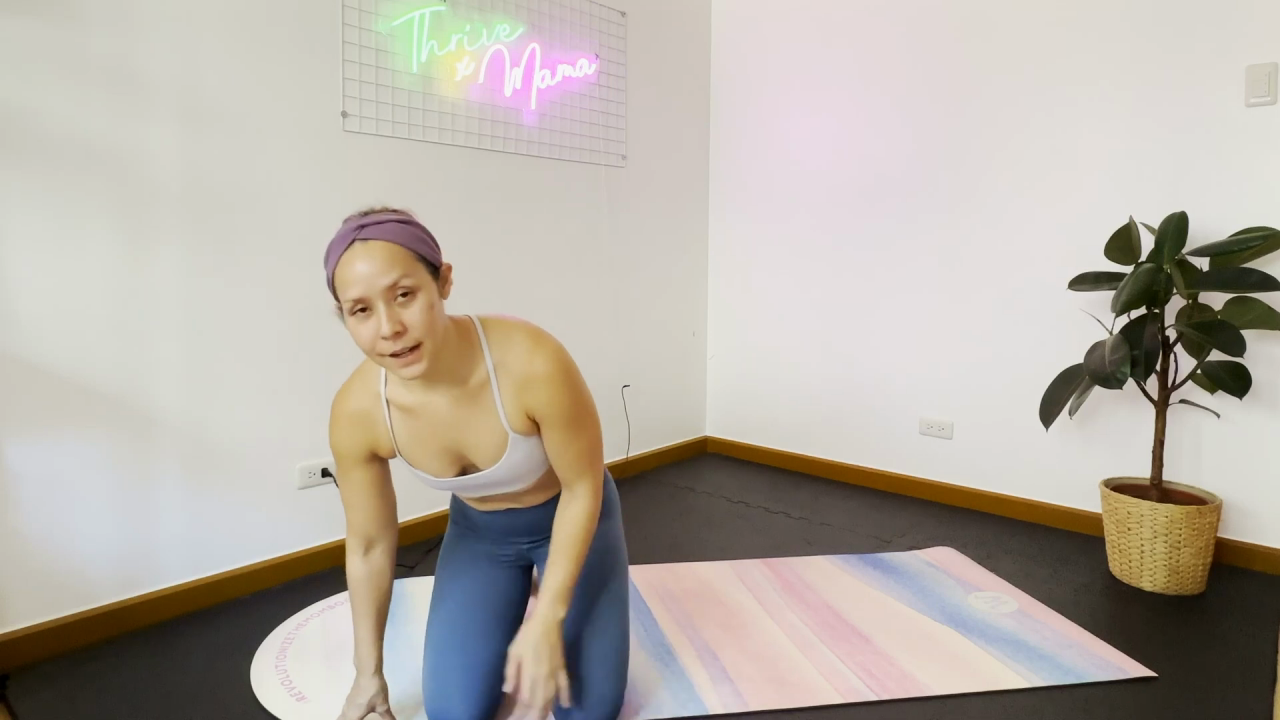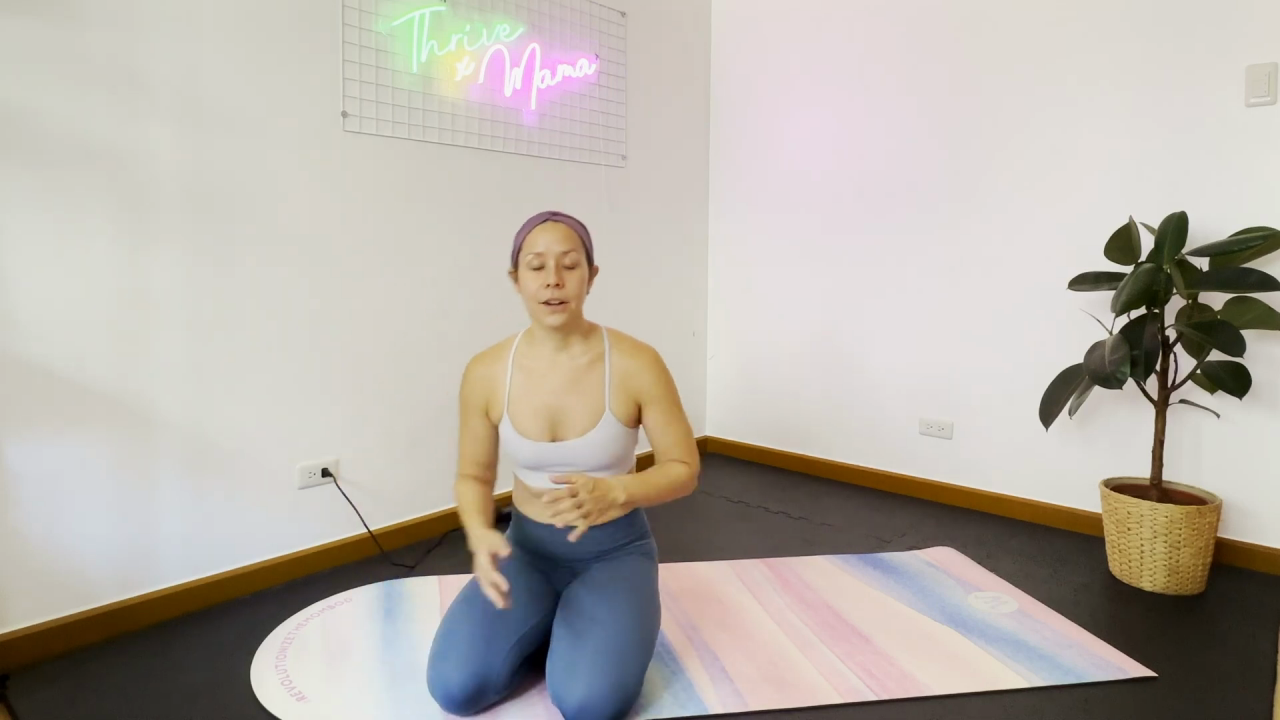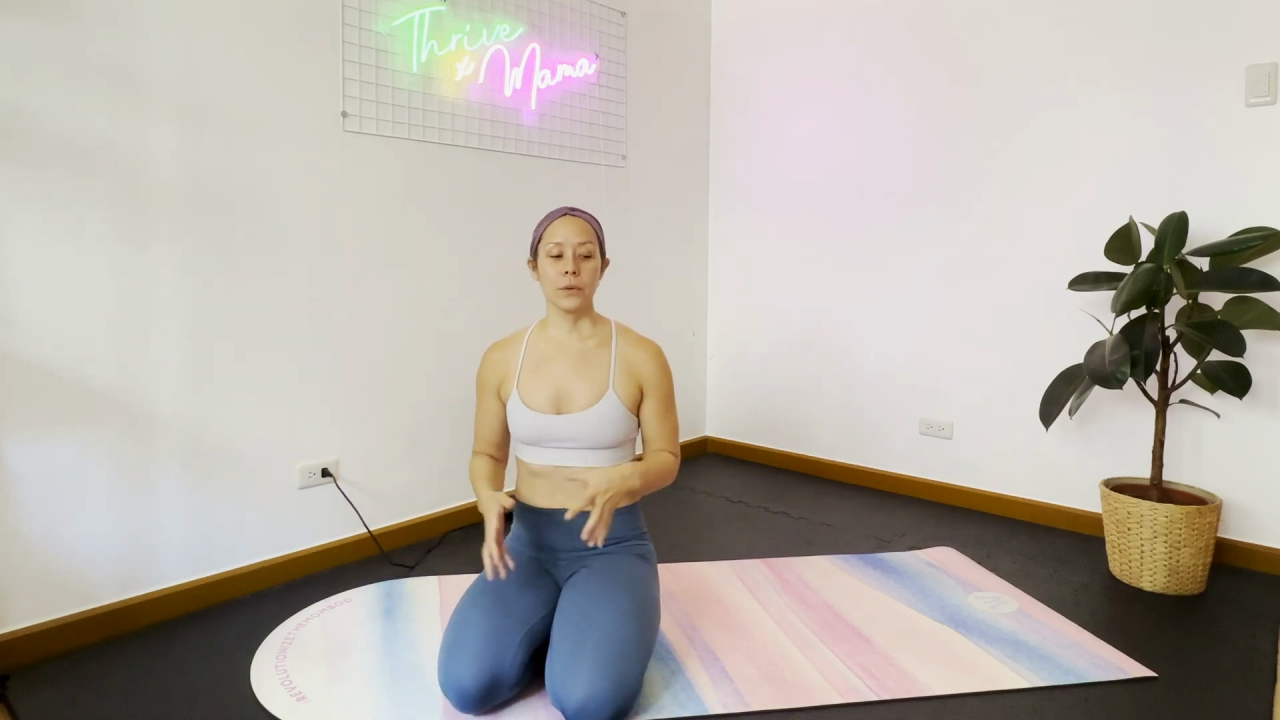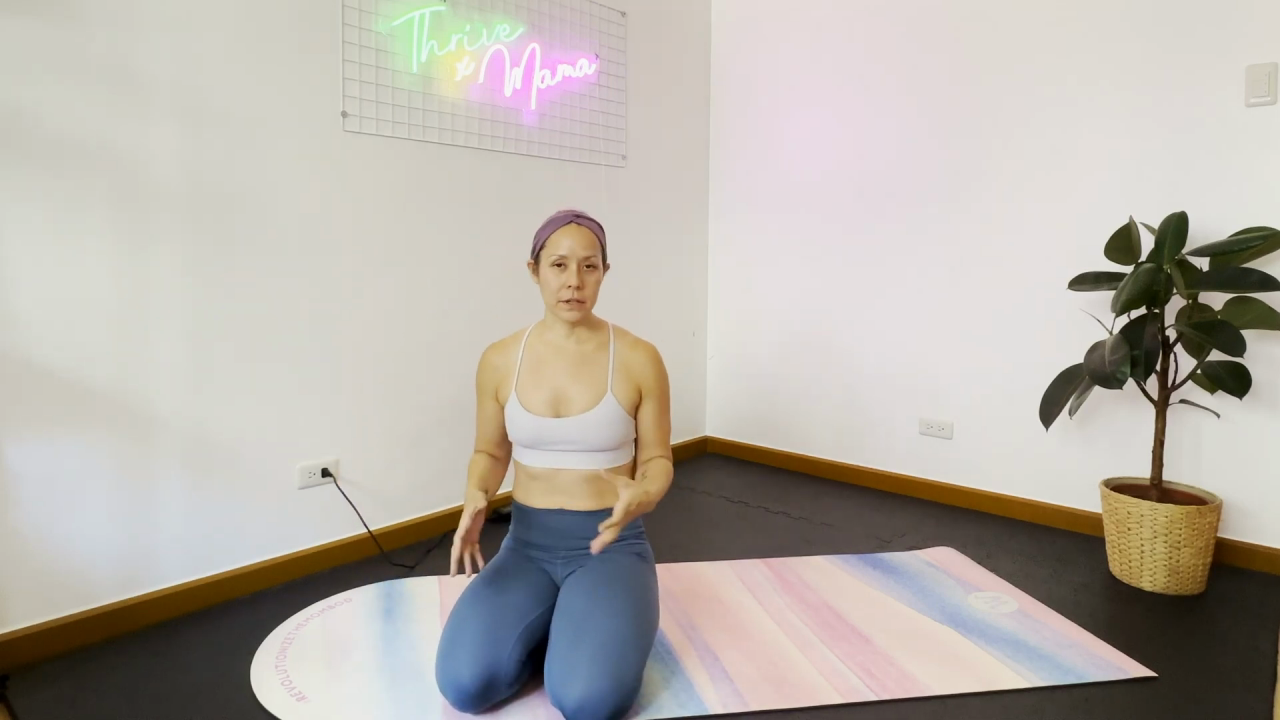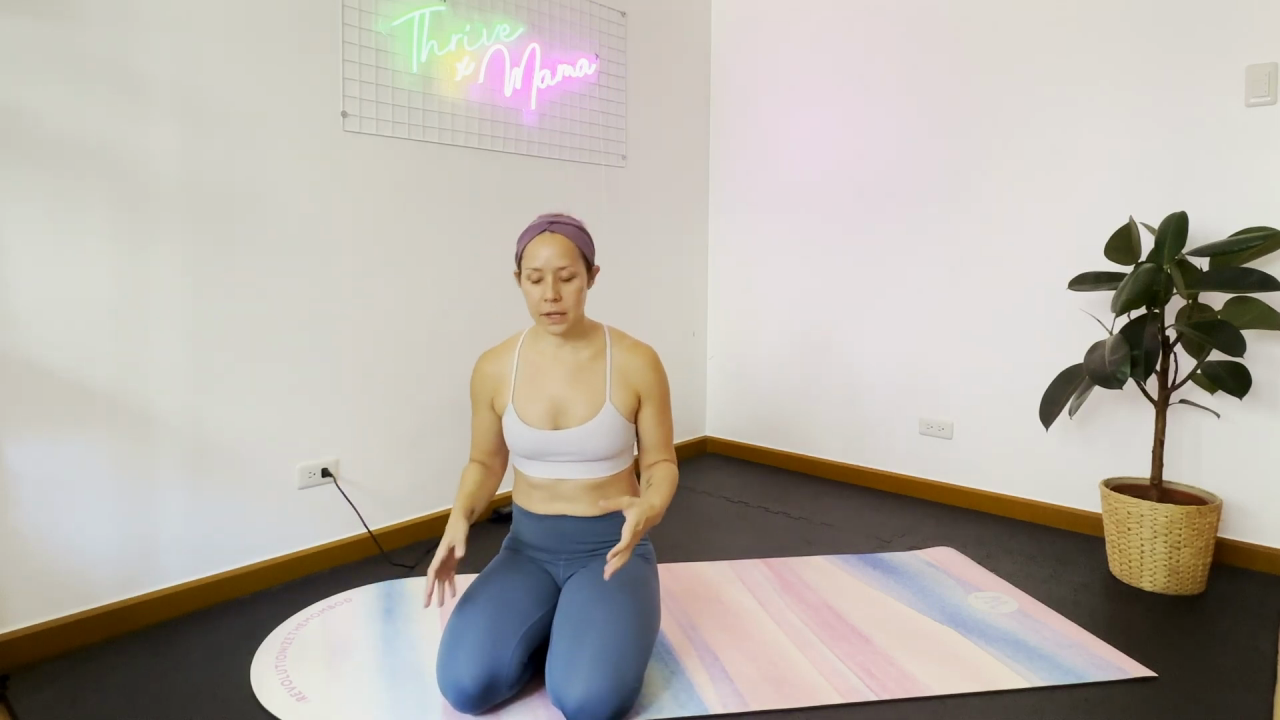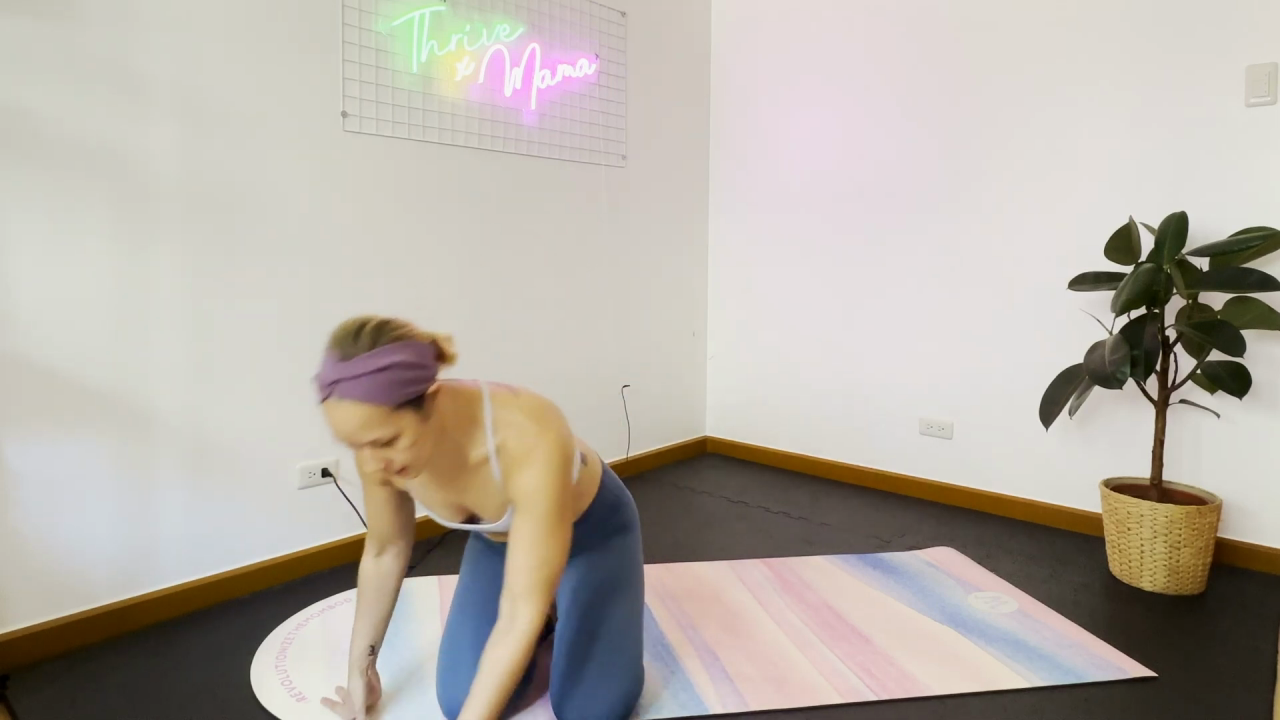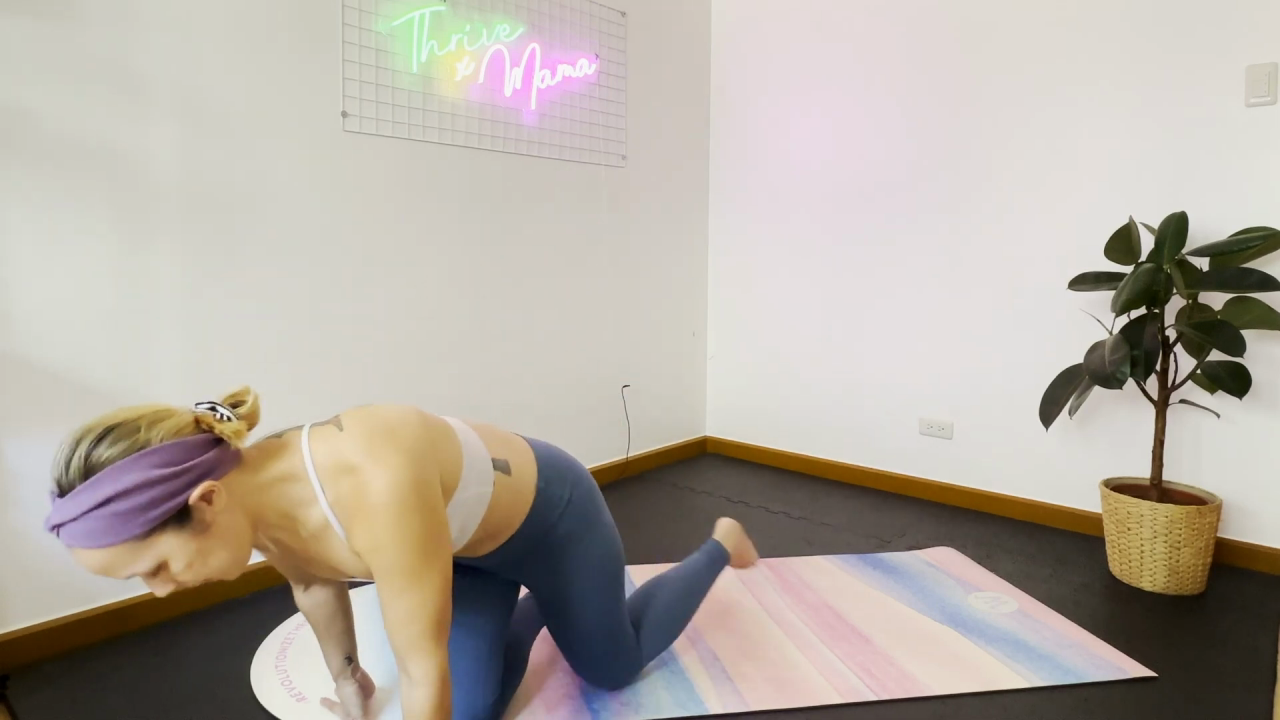
dt=0.7s
person 1, frame 1
left shoulder: (533, 361)
right shoulder: (356, 411)
left elbow: (584, 487)
right elbow: (369, 547)
left wrist: (546, 623)
right wrist: (368, 675)
left hip: (573, 513)
right hip: (477, 531)
left ankle: (543, 617)
right ankle: (505, 622)
person 1, frame 2
left shoulder: (636, 363)
right shoulder: (486, 372)
left elbow: (684, 471)
right elbow: (474, 479)
left wrist: (612, 494)
right wrist: (480, 535)
left hip: (616, 551)
right hip: (530, 548)
left ankle: (593, 629)
right ankle: (549, 628)
person 1, frame 3
left shoulder: (641, 355)
right shoulder: (502, 358)
left elbow: (665, 460)
right elbow: (487, 455)
left wrist: (625, 479)
right wrist: (489, 502)
left hip: (614, 546)
right hip: (530, 543)
left ankle: (601, 628)
right ankle: (553, 630)
person 1, frame 4
left shoulder: (638, 358)
right shoulder: (500, 359)
left elbow: (655, 461)
right elbow: (490, 453)
left wrist: (642, 496)
right wrist: (476, 497)
left hip: (610, 546)
right hip: (528, 544)
left ankle: (600, 630)
right ankle: (550, 630)
person 1, frame 5
left shoulder: (634, 362)
right shoulder: (493, 367)
left elbow: (661, 464)
right elbow: (482, 462)
left wrist: (645, 510)
right wrist: (458, 520)
left hip: (611, 548)
right hip: (529, 546)
left ankle: (598, 627)
right ankle: (549, 629)
person 1, frame 6
left shoulder: (530, 440)
right shoulder: (380, 451)
left elbow: (522, 613)
right elbow: (383, 553)
right wrist: (359, 669)
left hip: (594, 533)
right hip: (497, 543)
left ankle: (574, 616)
right ankle: (550, 619)
person 1, frame 7
left shoulder: (377, 486)
right shoulder: (253, 496)
right elbow: (316, 584)
left hip: (551, 516)
right hip: (466, 538)
left ankle: (717, 545)
right ankle: (536, 606)
